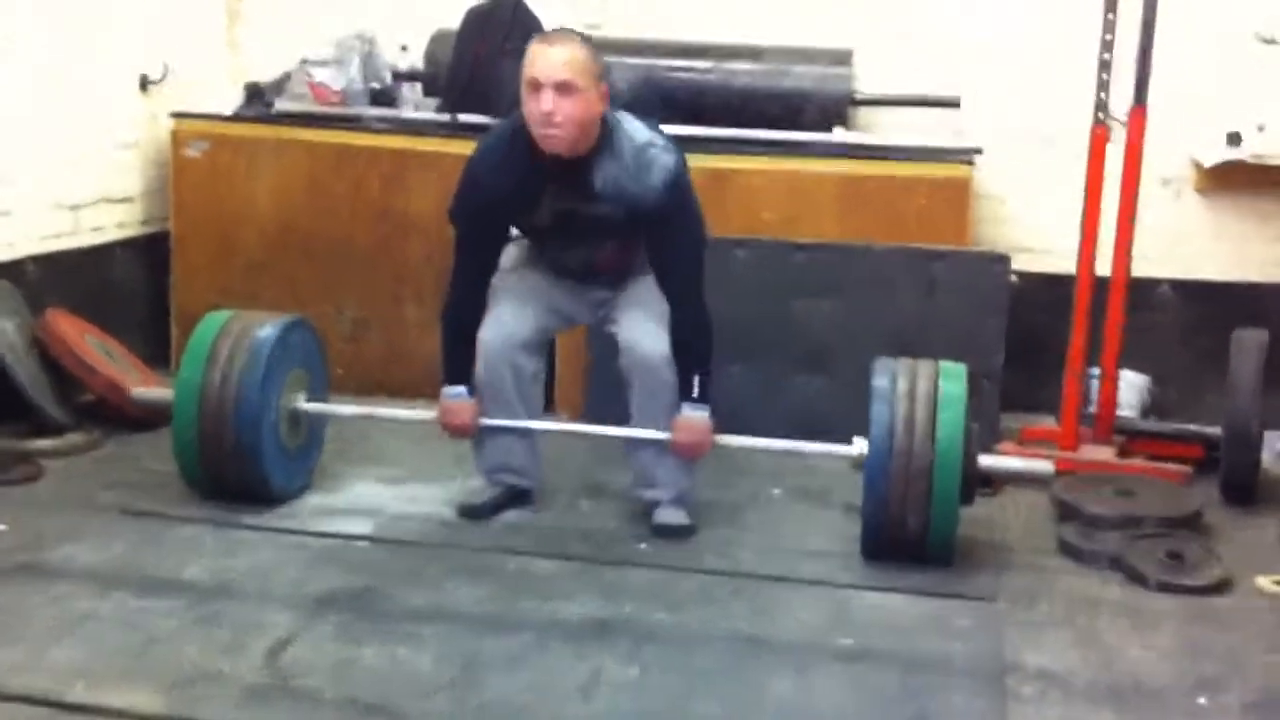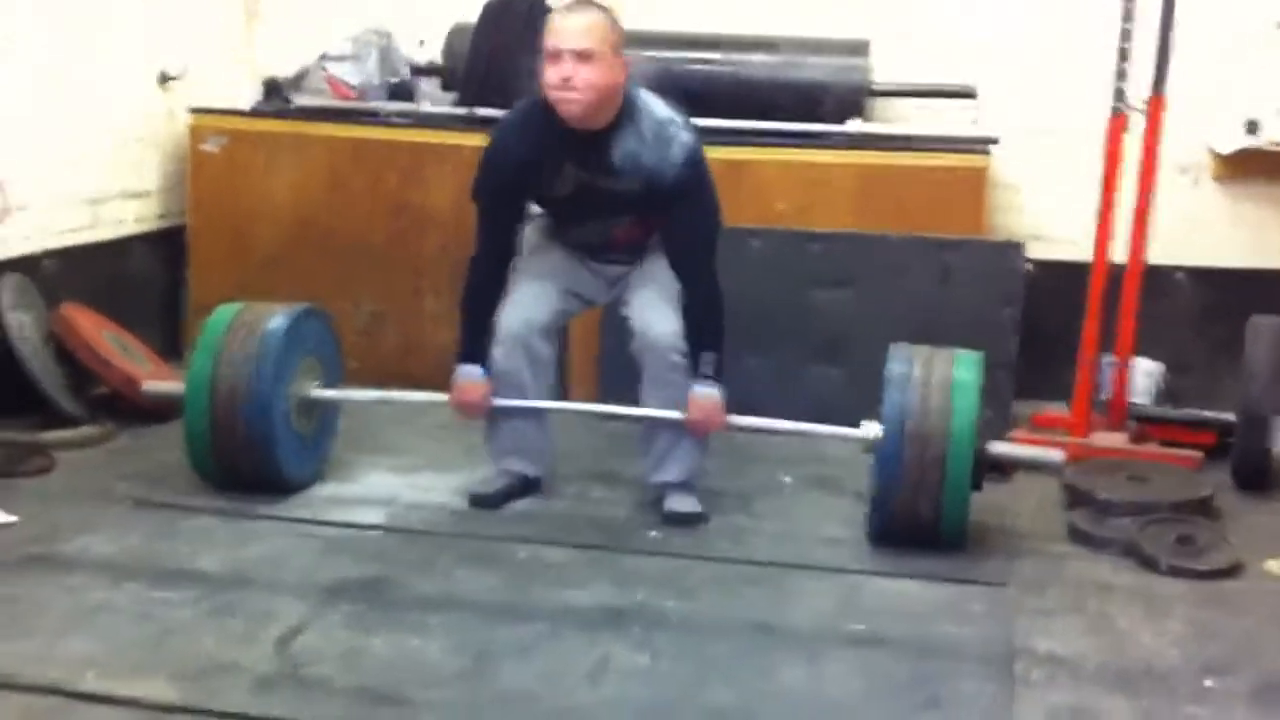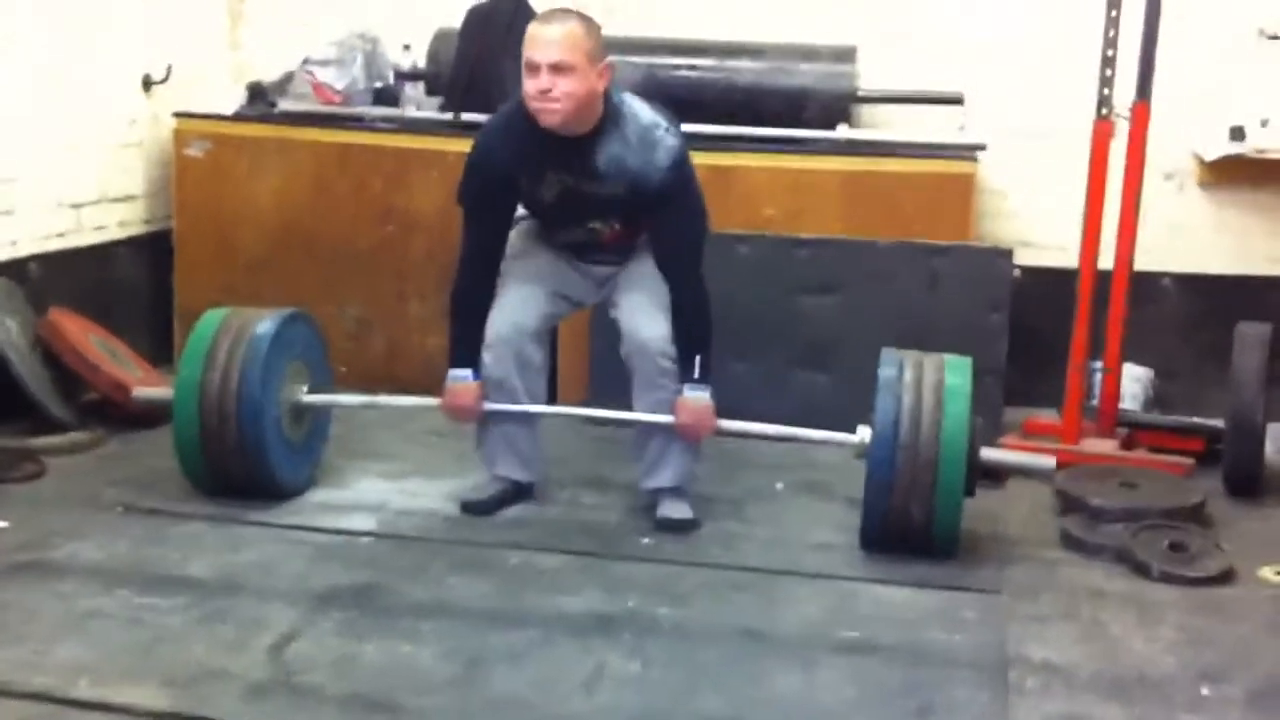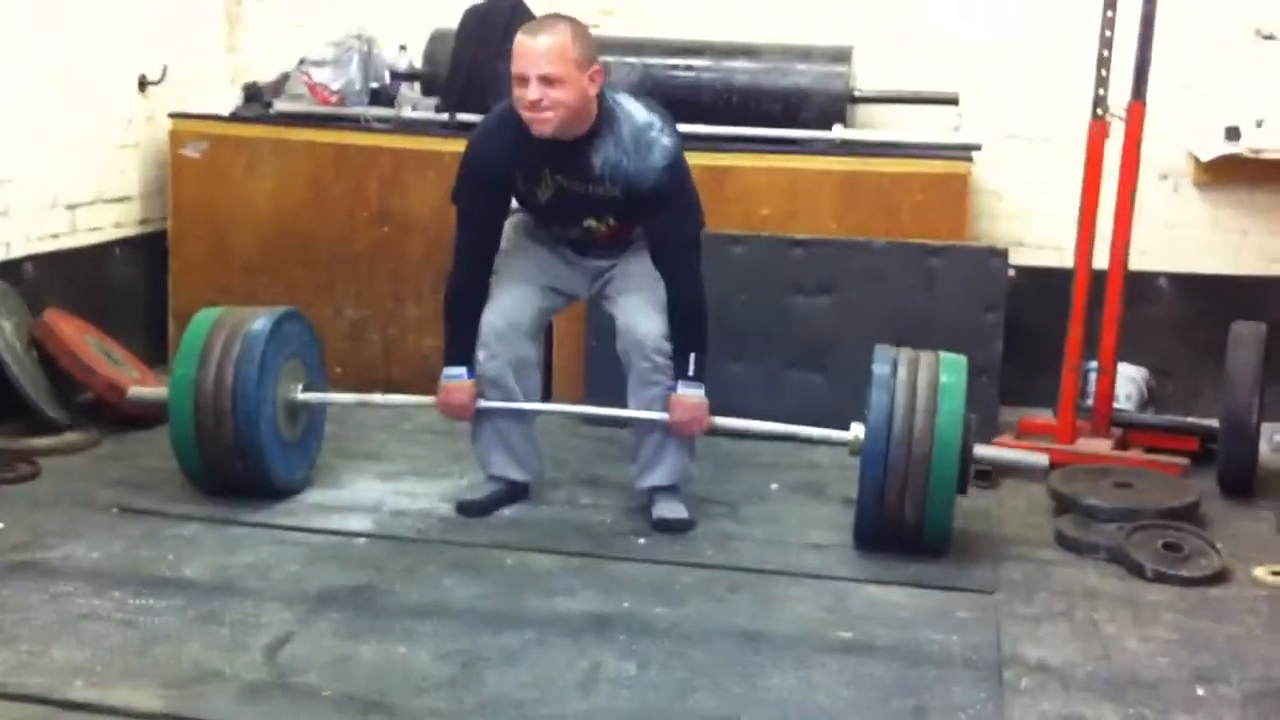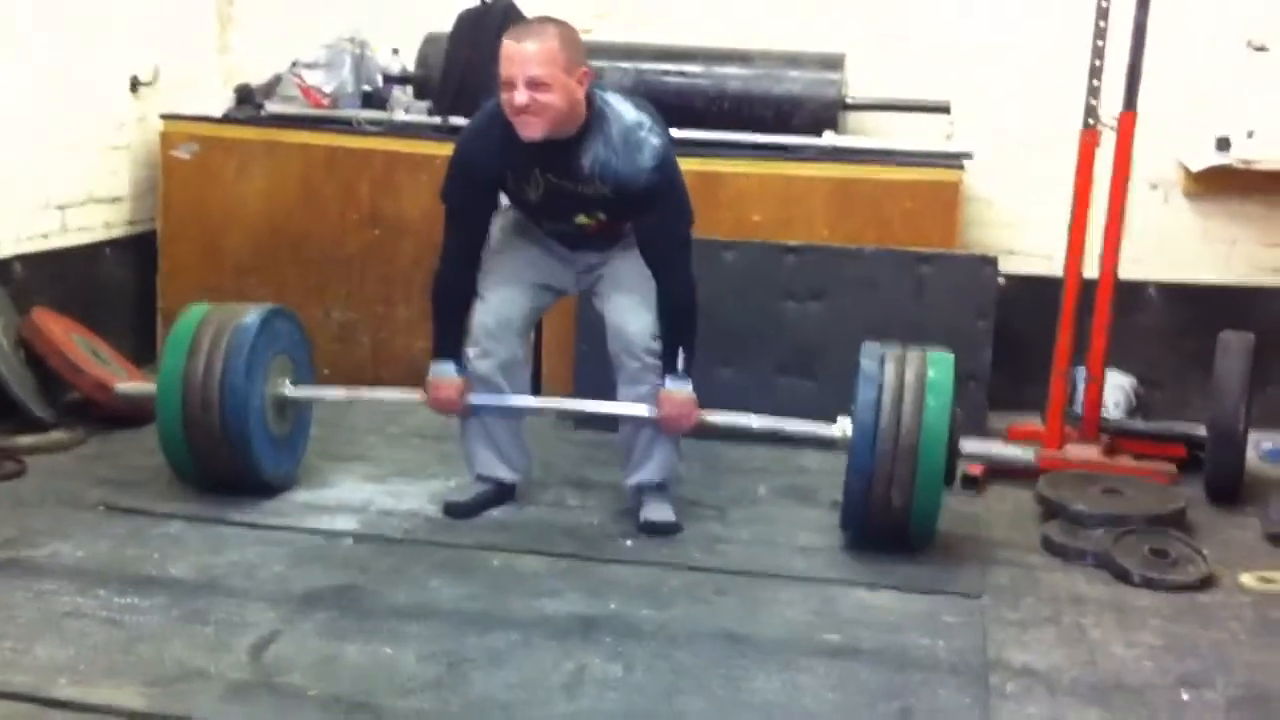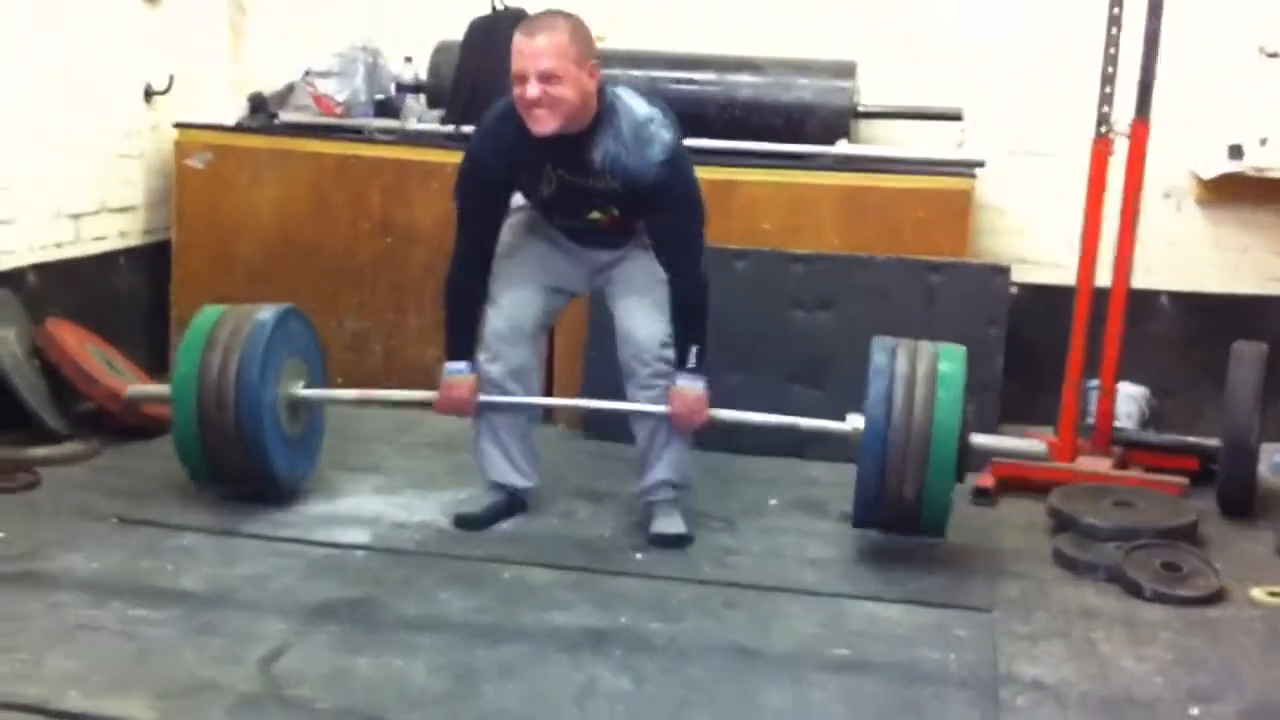
dt=0.2s
person 1, frame 1
left shoulder: (650, 164)
right shoulder: (496, 160)
left elbow: (685, 289)
right elbow: (471, 274)
left wrist: (694, 404)
right wrist: (457, 388)
left hip: (639, 274)
right hip: (545, 267)
left knee: (652, 352)
right knee: (498, 342)
left ankle: (665, 493)
right ankle: (509, 479)
person 1, frame 2
left shoulder: (668, 141)
right shoulder: (518, 135)
left elbow: (698, 265)
right elbow: (492, 252)
left wrist: (707, 381)
right wrist: (471, 365)
left hip: (654, 253)
right hip: (563, 245)
left knee: (664, 337)
right knee: (515, 328)
left ankle: (676, 481)
right ankle: (519, 467)
person 1, frame 3
left shoulder: (653, 144)
right shoulder: (501, 140)
left elbow: (685, 269)
right elbow: (479, 257)
left wrist: (696, 384)
right wrist: (462, 369)
left hip: (641, 252)
right hip: (549, 245)
left knee: (654, 341)
right knee: (505, 332)
left ankle: (668, 487)
right ankle: (512, 474)
person 1, frame 4
left shoulder: (649, 145)
right shoulder: (495, 140)
left elbow: (681, 267)
right elbow: (472, 256)
left wrist: (691, 383)
right wrist: (457, 366)
left hip: (636, 246)
right hip: (544, 239)
left knee: (650, 339)
right knee: (501, 329)
left ankle: (664, 486)
right ankle: (508, 474)
person 1, frame 5
left shoulder: (638, 144)
right shoulder: (485, 140)
left elbow: (671, 265)
right elbow: (460, 253)
left wrist: (679, 378)
right wrist: (445, 362)
left hip: (625, 242)
right hip: (534, 233)
left knee: (639, 339)
right knee: (491, 329)
left ankle: (651, 488)
right ankle: (496, 476)
person 1, frame 6
left shoulder: (649, 139)
right shoulder: (498, 135)
left elbow: (683, 260)
right elbow: (473, 250)
left wrist: (691, 374)
right wrist: (458, 362)
left hip: (638, 241)
right hip: (546, 230)
left knee: (650, 347)
right knee: (505, 336)
left ankle: (664, 499)
right ankle: (507, 487)
